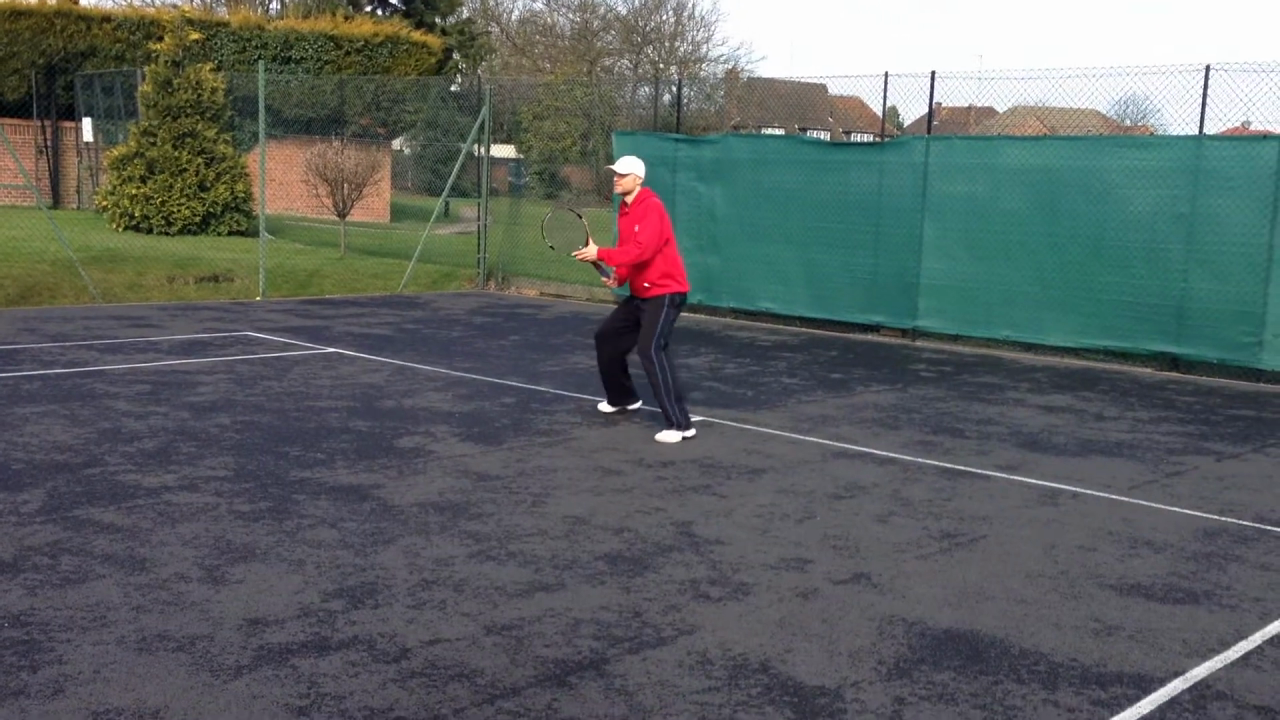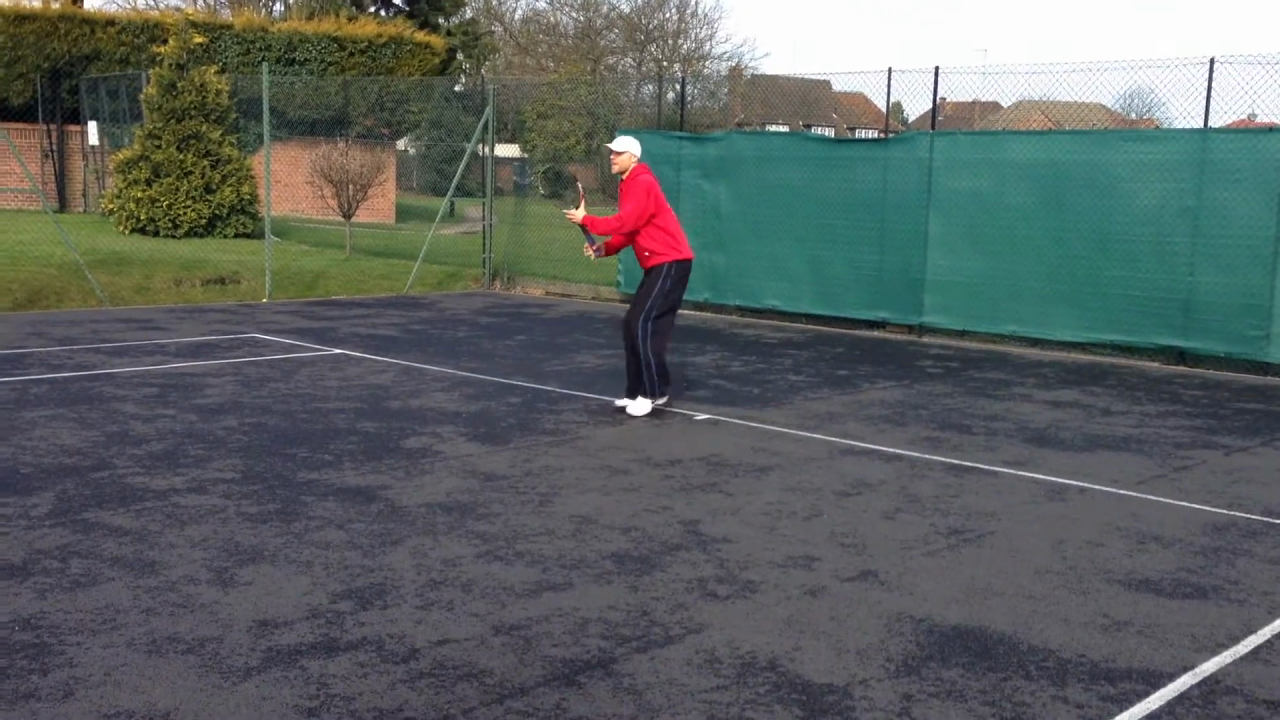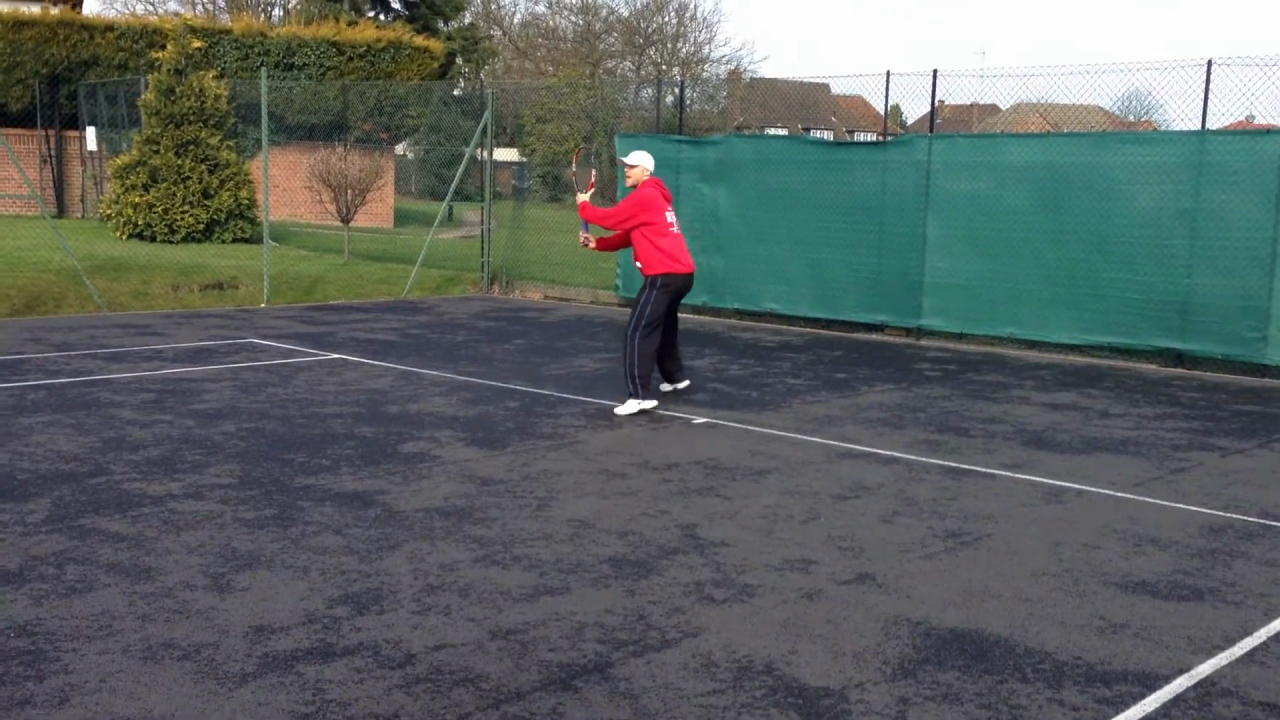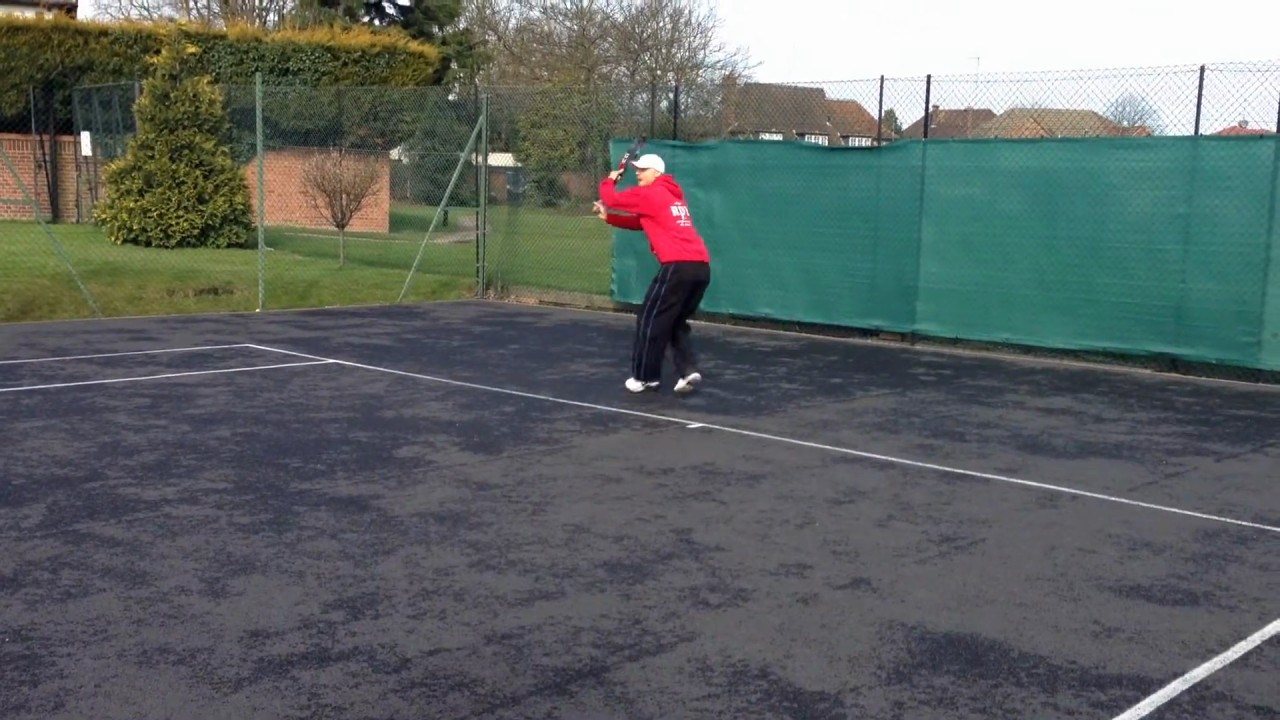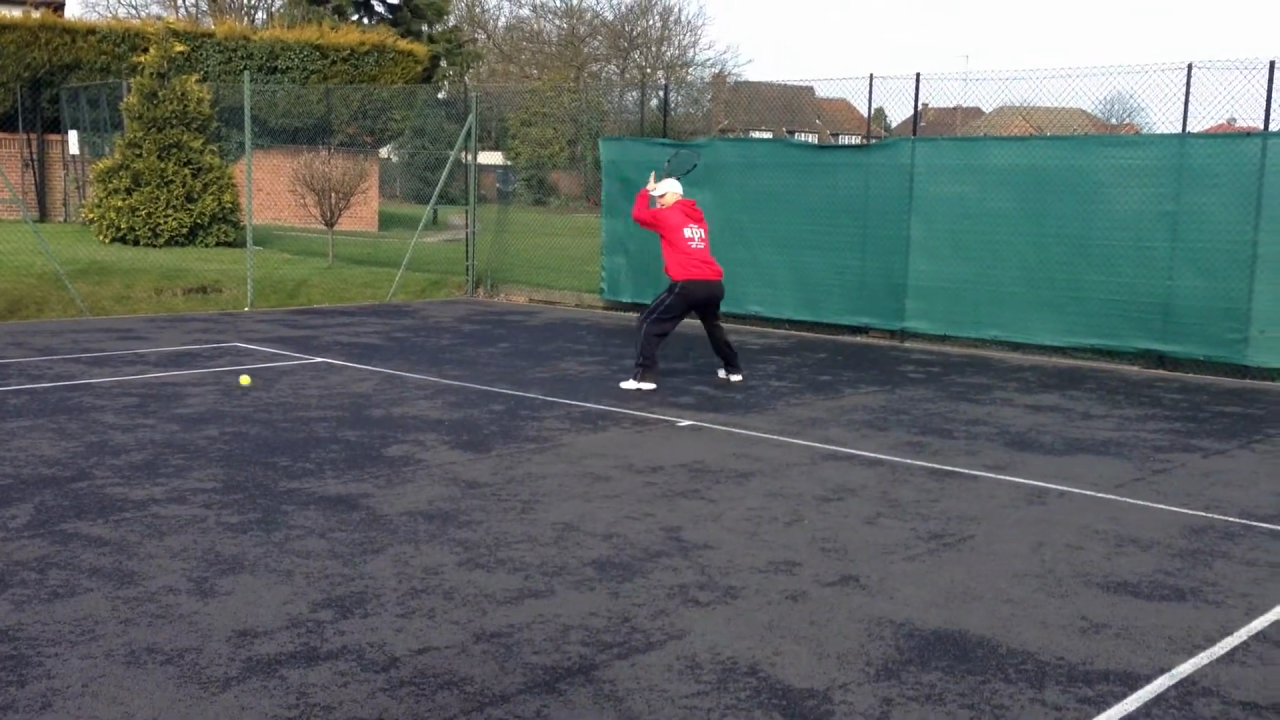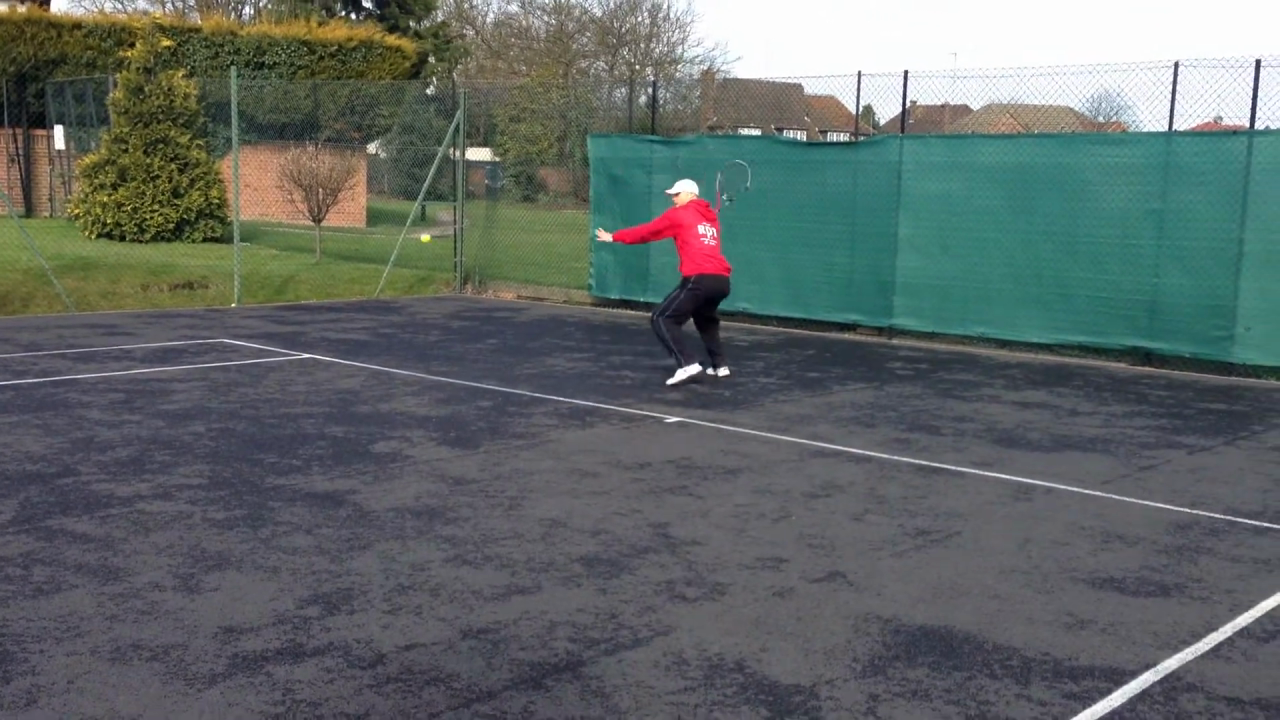
dt=0.3s
person 1, frame 1
left shoulder: (652, 207)
right shoulder: (624, 211)
left elbow: (642, 251)
left wrist: (600, 255)
right wrist: (618, 277)
left hip: (665, 293)
right hip: (640, 294)
left knee: (652, 351)
right knee: (606, 337)
left ankle: (679, 424)
right ankle: (623, 397)
person 1, frame 2
left shoulder: (643, 183)
right shoulder: (627, 186)
left elbow: (626, 223)
right elbow: (627, 230)
left wrist: (586, 220)
right wrist: (605, 248)
left hip: (670, 263)
right hip: (657, 265)
left knee: (645, 325)
right knee: (633, 324)
left ankle: (653, 392)
right ankle: (640, 391)
person 1, frame 3
left shoulder: (644, 197)
right shoulder: (654, 197)
left elbow: (609, 218)
right elbow: (628, 235)
left wrist: (583, 205)
right wrist: (596, 243)
left hip: (663, 275)
right hip: (683, 274)
left knee: (639, 332)
right knee: (663, 327)
left ankle: (640, 395)
right ankle: (675, 377)
person 1, frame 4
left shoulder: (647, 194)
right shoulder: (672, 196)
left elbow: (612, 199)
right elbow: (639, 221)
left wrist: (609, 181)
right wrist: (608, 217)
left hip: (677, 267)
right hip: (701, 267)
left knee: (650, 321)
right knee: (677, 323)
left ankle: (645, 377)
right ankle: (688, 370)
person 1, frame 5
left shoulder: (664, 216)
right shoulder: (698, 217)
left elbow: (639, 214)
left wrist: (646, 193)
left hip: (687, 285)
right hip: (714, 284)
left knee: (649, 323)
right knee: (712, 324)
left ankle: (643, 377)
right ankle: (733, 369)
person 1, frame 6
left shoulder: (678, 215)
right shoulder: (711, 218)
left elbow: (645, 232)
left wrist: (614, 236)
left hip: (700, 279)
right hip: (722, 281)
left knee: (662, 319)
right knee: (706, 320)
left ankle: (687, 364)
right ankle: (719, 365)
